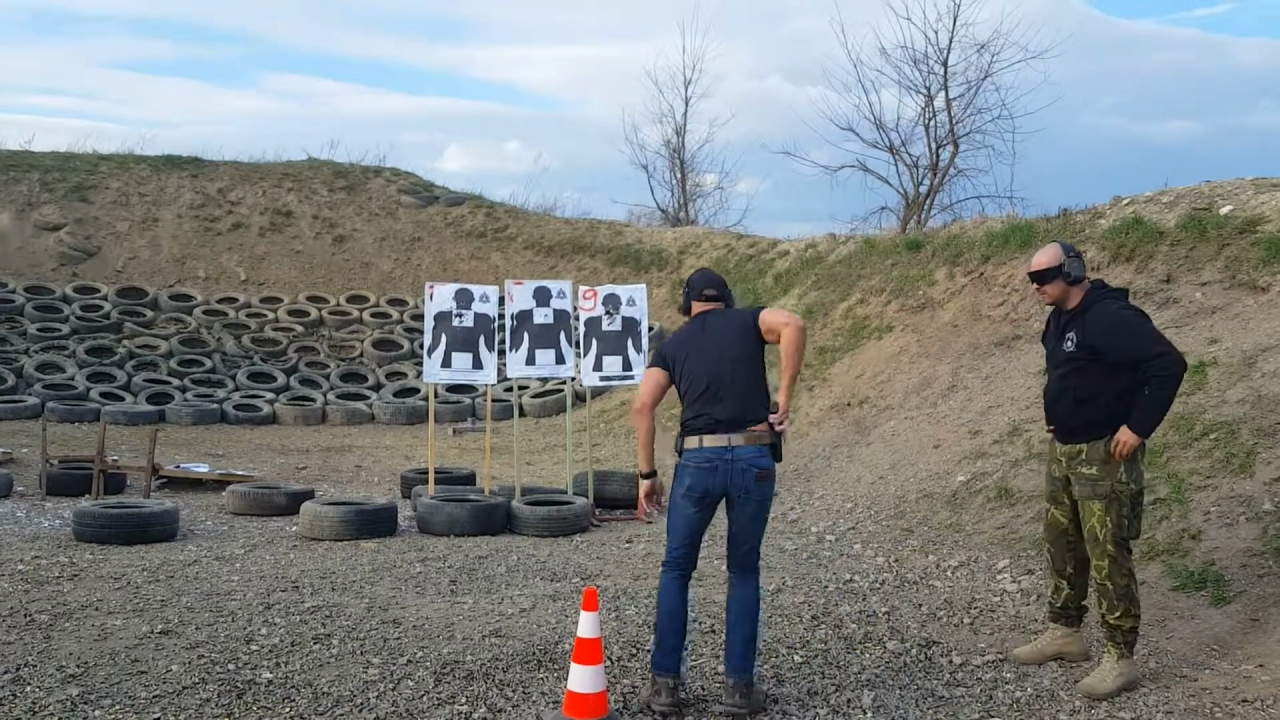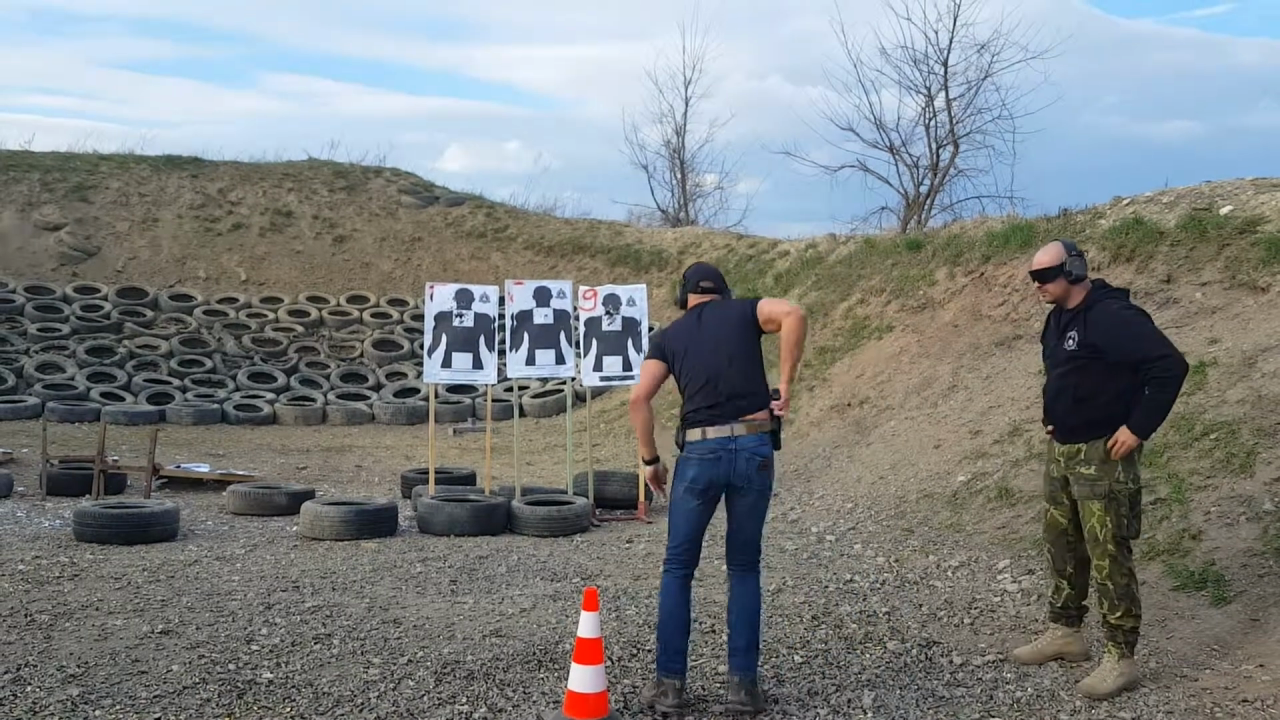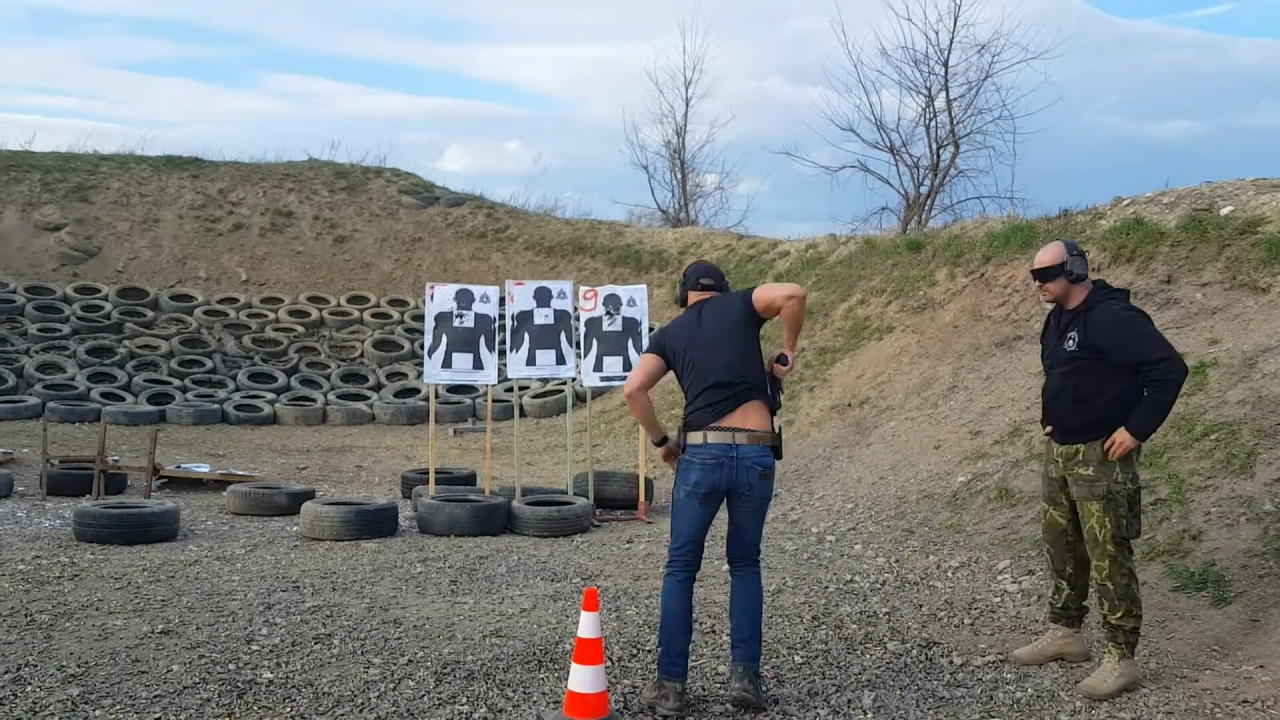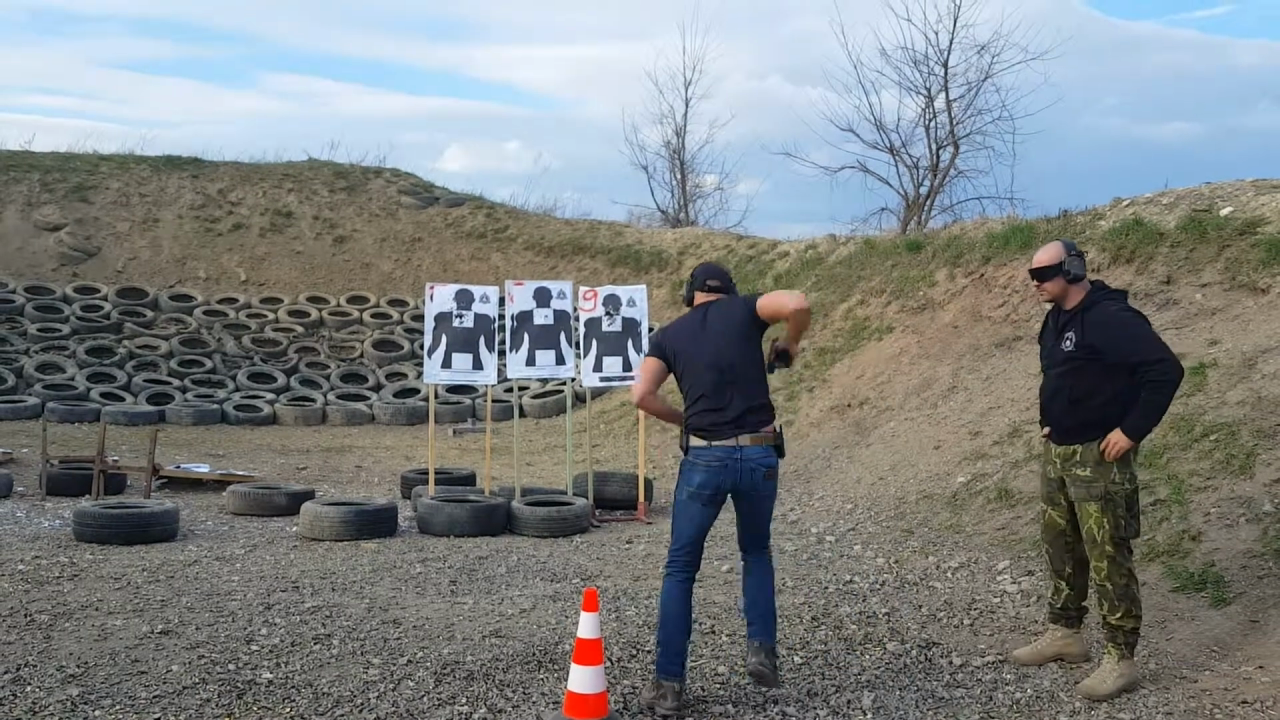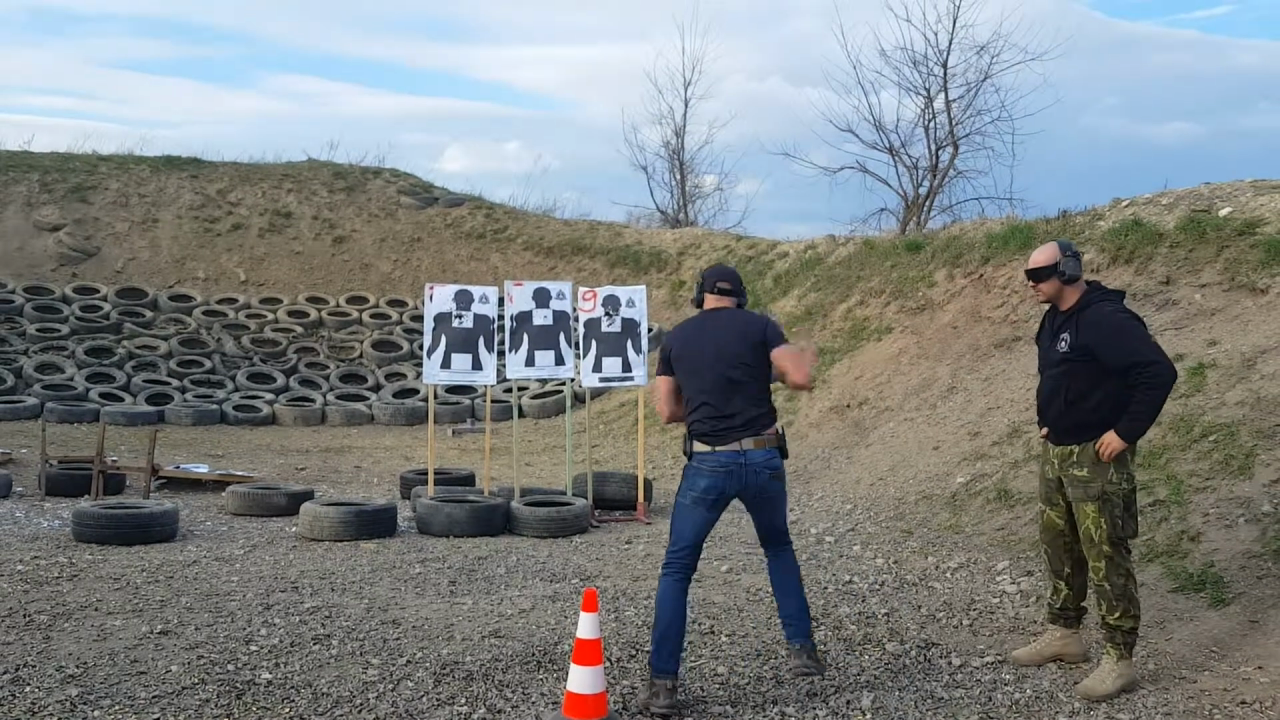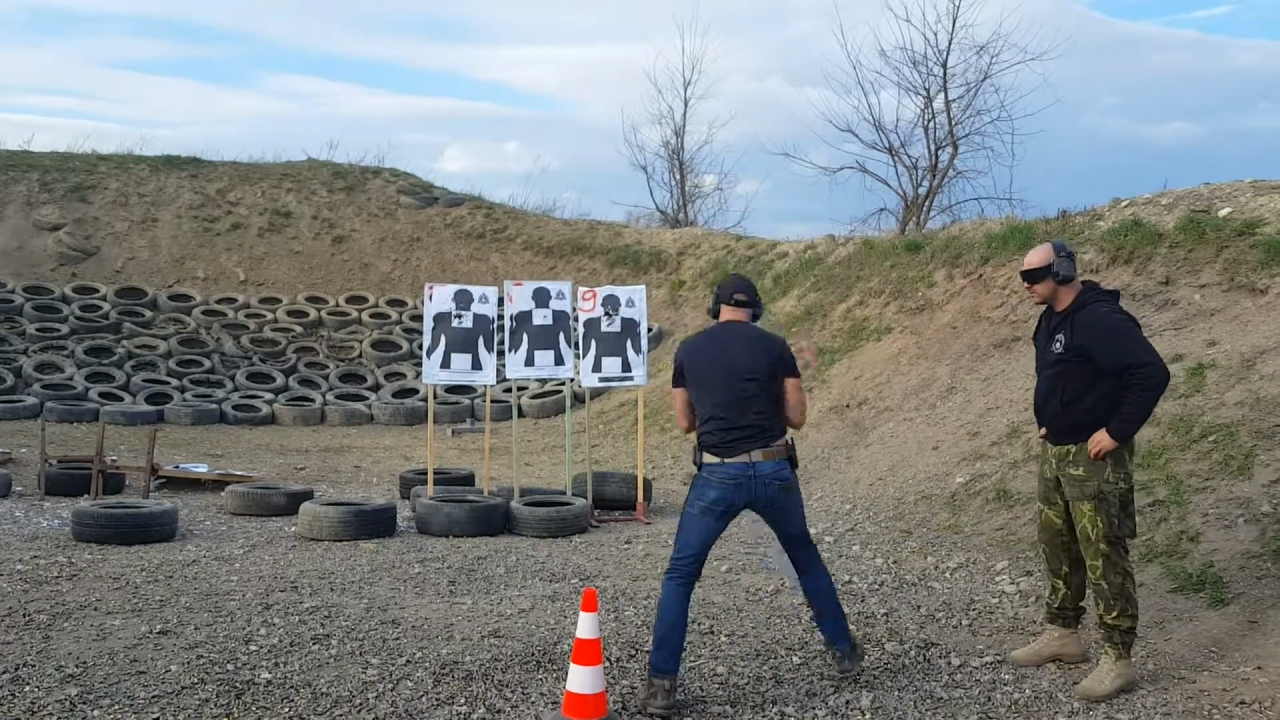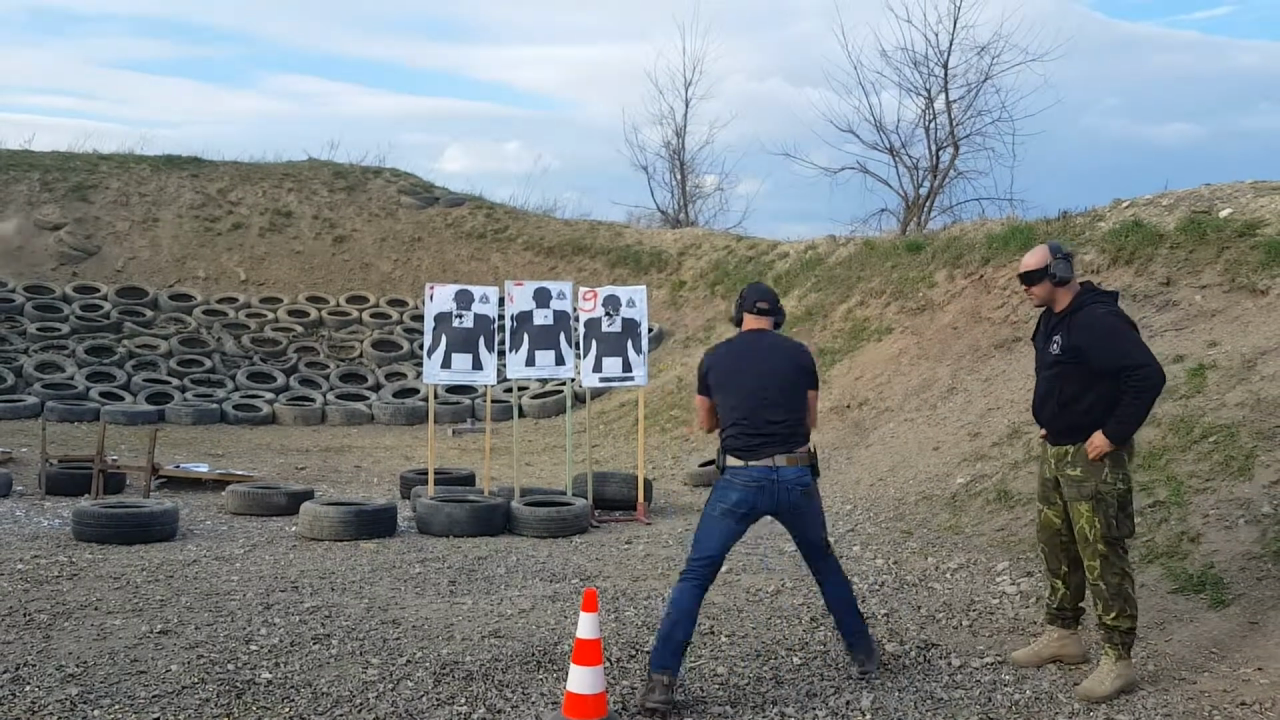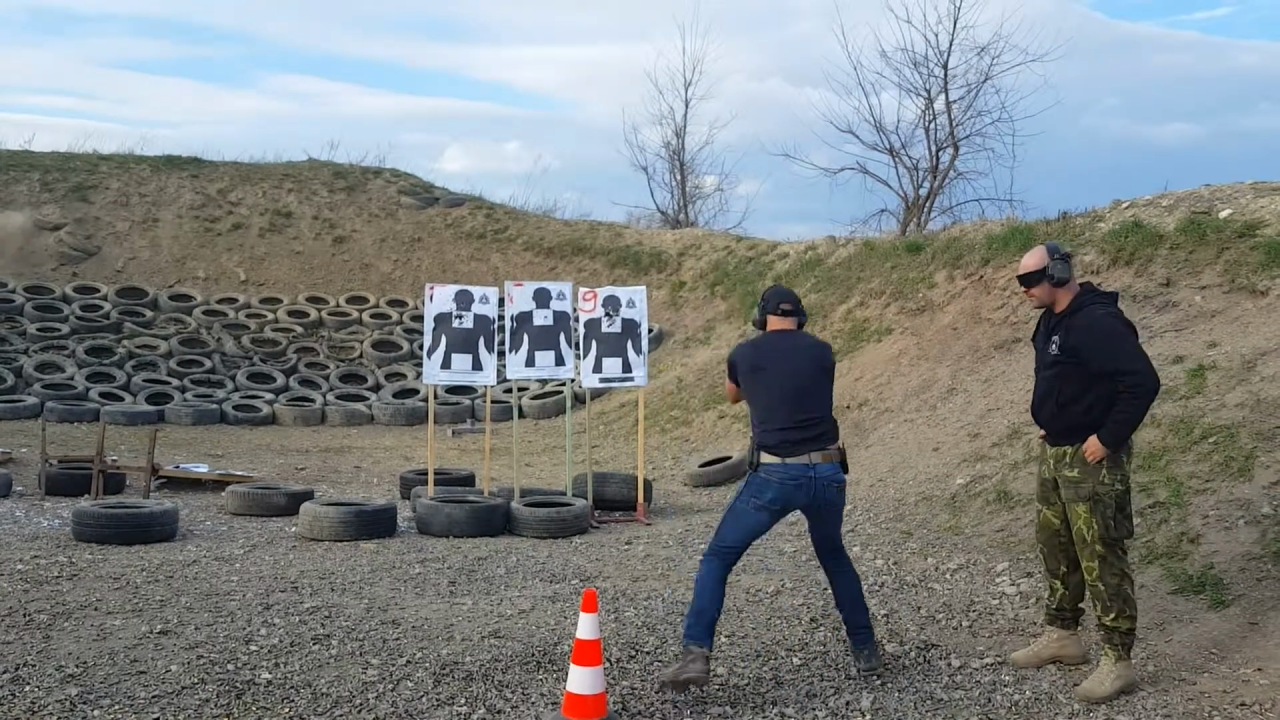
dt=0.1s
person 1, frame 1
left shoulder: (1112, 317)
right shoulder: (1059, 319)
left elbow: (1169, 365)
left wrist: (1139, 427)
left hip: (1104, 454)
right hip: (1063, 450)
left knee: (1108, 556)
right knee: (1062, 544)
left ankle: (1121, 659)
right ankle: (1064, 632)
person 1, frame 2
left shoulder: (1114, 317)
right shoulder: (1058, 318)
left elbow: (1170, 367)
left wrist: (1138, 428)
left hip: (1103, 454)
right hip: (1061, 450)
left knee: (1108, 555)
right knee: (1061, 545)
left ankle: (1121, 658)
right ankle: (1065, 632)
person 1, frame 3
left shoulder: (1113, 318)
right shoulder: (1058, 319)
left elbow: (1170, 369)
left wrist: (1137, 429)
left hip: (1101, 454)
right hip: (1059, 451)
left knee: (1108, 555)
right knee: (1060, 545)
left ankle: (1121, 659)
right ankle: (1064, 633)
person 1, frame 4
left shoulder: (1111, 319)
right shoulder: (1056, 318)
left elbow: (1165, 371)
left wrist: (1132, 430)
left hip: (1099, 455)
right hip: (1058, 451)
left knee: (1107, 556)
right knee: (1059, 545)
left ankle: (1121, 660)
right ankle: (1064, 633)
person 1, frame 5
left shoulder: (1106, 319)
right shoulder: (1054, 319)
left elbow: (1159, 373)
left wrist: (1126, 432)
left hip: (1097, 456)
right hip: (1057, 452)
left knee: (1106, 555)
right knee: (1058, 546)
left ankle: (1119, 659)
right ankle: (1063, 633)
person 1, frame 6
left shoulder: (1101, 320)
right shoulder: (1051, 319)
left elbow: (1151, 374)
left wrist: (1117, 431)
left hip: (1094, 455)
right hip: (1055, 452)
left knee: (1103, 555)
right knee: (1057, 545)
left ankle: (1118, 659)
right ankle: (1062, 633)
person 1, frame 7
left shoulder: (1099, 321)
right shoulder: (1051, 320)
left elbow: (1147, 377)
left wrist: (1113, 434)
left hip: (1093, 455)
right hip: (1055, 452)
left knee: (1102, 555)
right knee: (1056, 545)
left ankle: (1118, 660)
right ankle: (1062, 634)
person 1, frame 8
left shoulder: (1098, 322)
right shoulder: (1051, 321)
left elbow: (1142, 382)
left wrist: (1109, 438)
left hip: (1091, 457)
right hip: (1055, 452)
left knee: (1100, 556)
right knee: (1055, 546)
left ankle: (1118, 661)
right ankle: (1062, 635)
person 2, frame 1
left shoulder: (671, 344)
right shoulder: (748, 321)
left elbow: (643, 405)
right elbow: (792, 325)
left wrist: (647, 473)
right wrist: (785, 395)
left hip: (698, 461)
right hip: (753, 461)
left knee: (676, 569)
right knee: (744, 570)
left ankle: (664, 682)
right ankle: (739, 684)
person 2, frame 2
left shoulder: (668, 337)
right shoulder: (744, 310)
left elbow: (638, 398)
right elbow: (793, 314)
left wrist: (650, 459)
right wrist: (785, 383)
left hip: (699, 454)
right hip: (753, 452)
left knee: (678, 567)
right knee: (744, 568)
left ankle: (669, 682)
right ankle: (742, 681)
person 2, frame 3
left shoulder: (668, 334)
right shoulder: (741, 305)
left elbow: (634, 390)
right elbow: (794, 294)
left wrist: (661, 439)
right wrist: (788, 350)
left hip: (700, 457)
right hip: (755, 455)
left knee: (681, 570)
right knee: (744, 565)
right ankle: (746, 672)
person 2, frame 4
left shoulder: (669, 335)
right shoulder: (744, 310)
left elbow: (641, 394)
right elbow: (797, 304)
right wrist: (790, 344)
left hip: (704, 459)
right hip: (759, 456)
left knee: (681, 570)
right knee: (756, 554)
right ankle: (761, 648)
person 2, frame 5
left shoulder: (674, 338)
right shoulder: (759, 326)
left elbow: (667, 413)
right elbow: (803, 378)
right wrist: (803, 354)
left hip: (708, 465)
right hip: (762, 460)
left knee: (676, 573)
right knee: (778, 548)
right ankle: (801, 648)
person 2, frame 6
left shoulder: (688, 350)
right shoulder: (774, 347)
left elbow: (685, 423)
right elbow: (797, 418)
left hip: (718, 475)
right hip: (773, 471)
left knee: (680, 576)
right knee: (804, 555)
left ankle: (660, 683)
right ankle: (842, 650)
person 2, frame 7
left shoulder: (716, 358)
right shoulder: (800, 355)
left elbow: (706, 424)
right elbow: (810, 420)
left hip: (742, 480)
right hip: (797, 477)
left knee: (695, 577)
right knee: (823, 559)
left ankle: (661, 678)
right ankle: (862, 652)
person 2, frame 8
left shoulder: (744, 354)
right shoulder: (823, 352)
left elbow: (733, 396)
left hip: (774, 476)
right hip: (827, 474)
left knee: (717, 559)
right knee: (833, 557)
left ankle: (695, 654)
right ankle: (865, 650)
